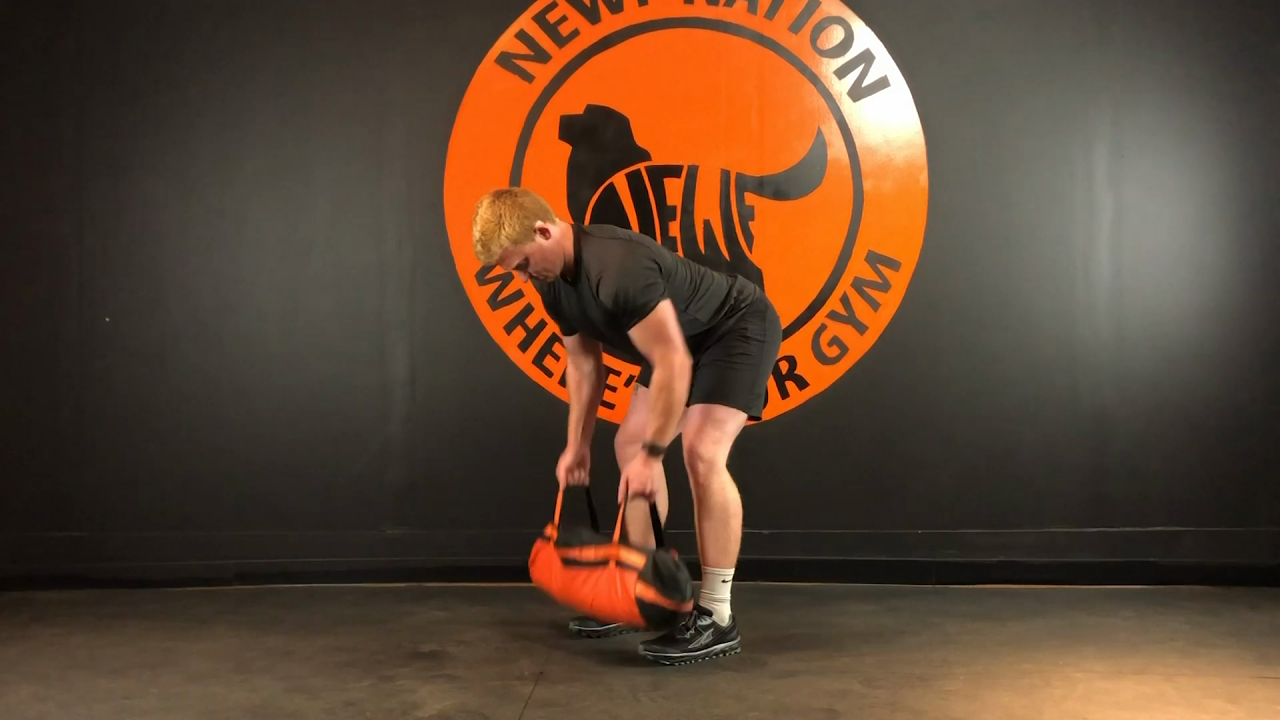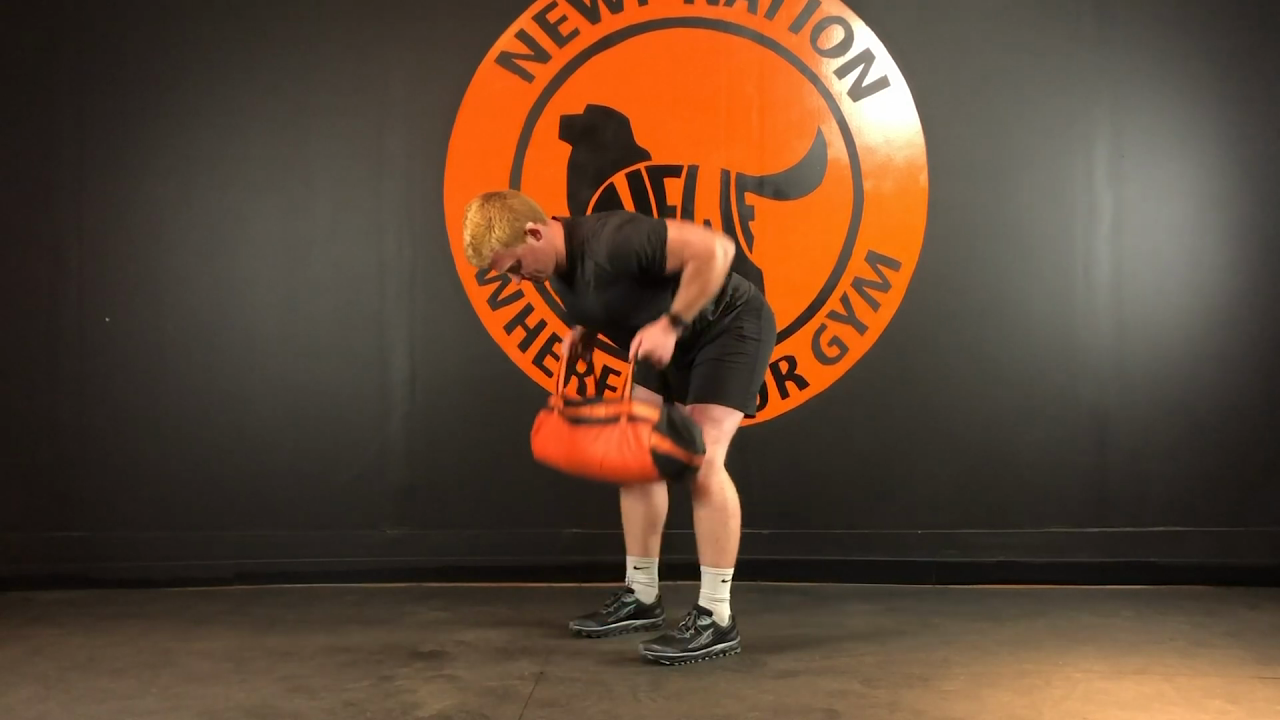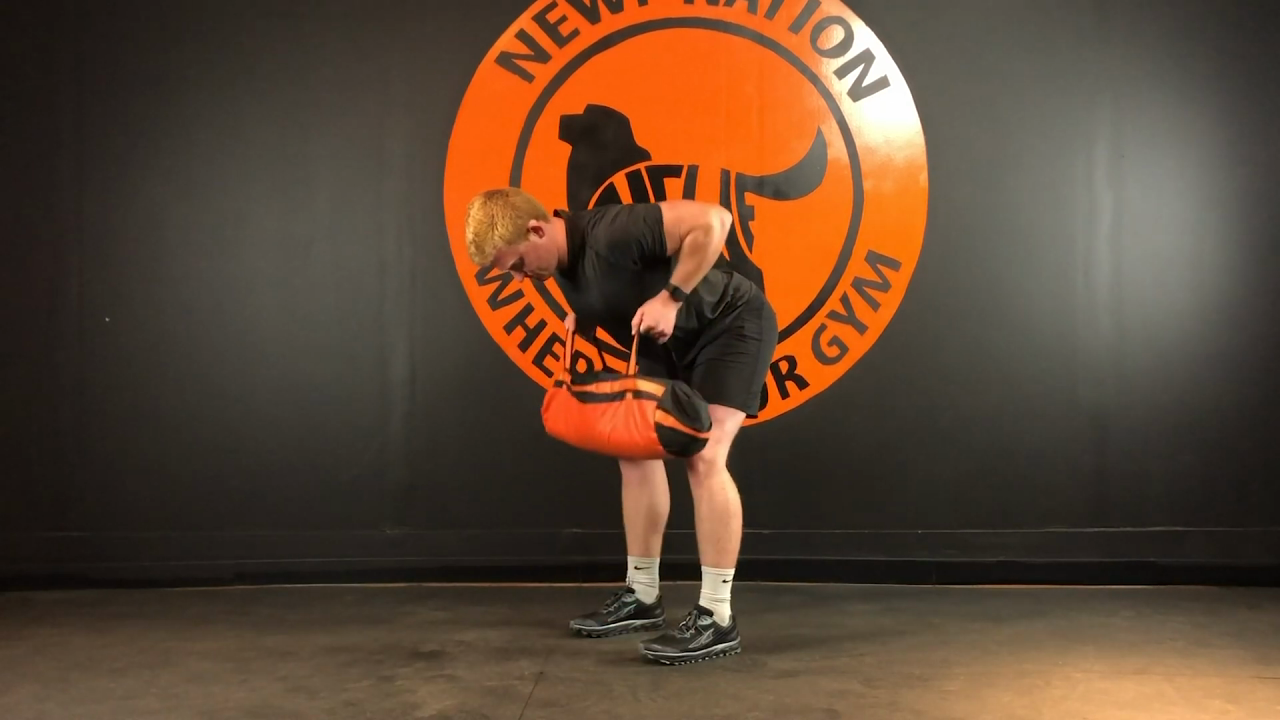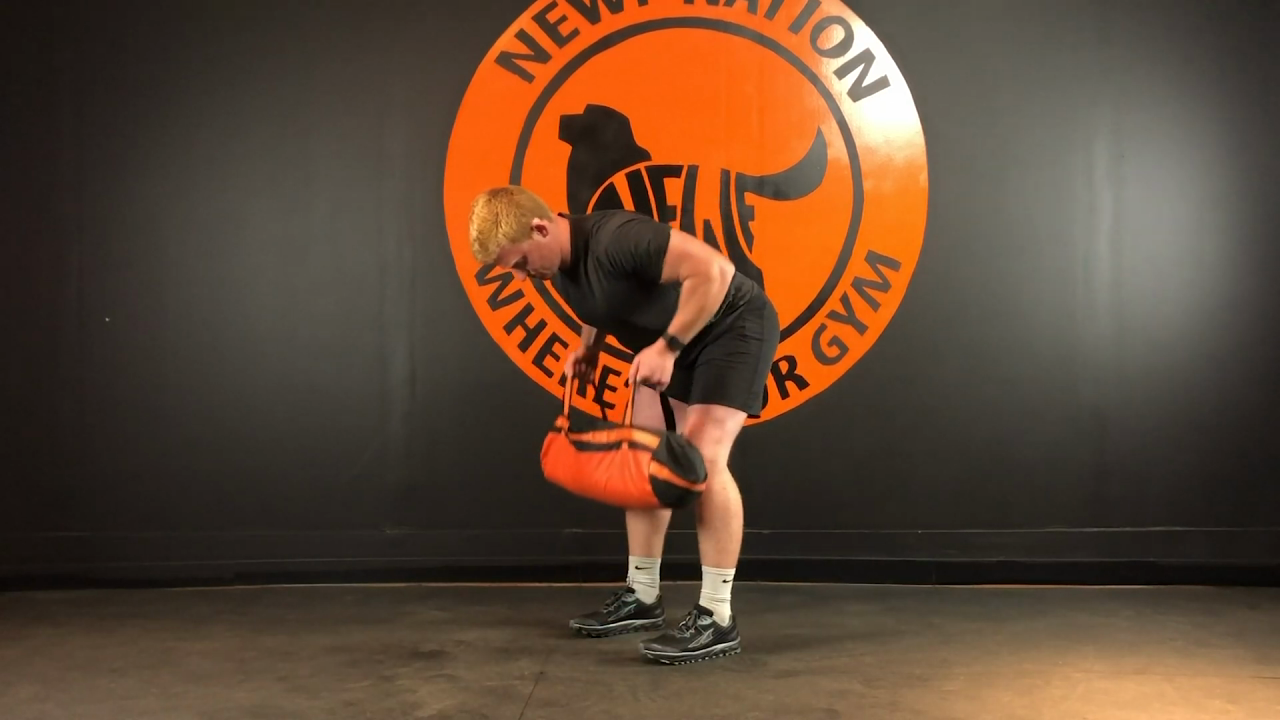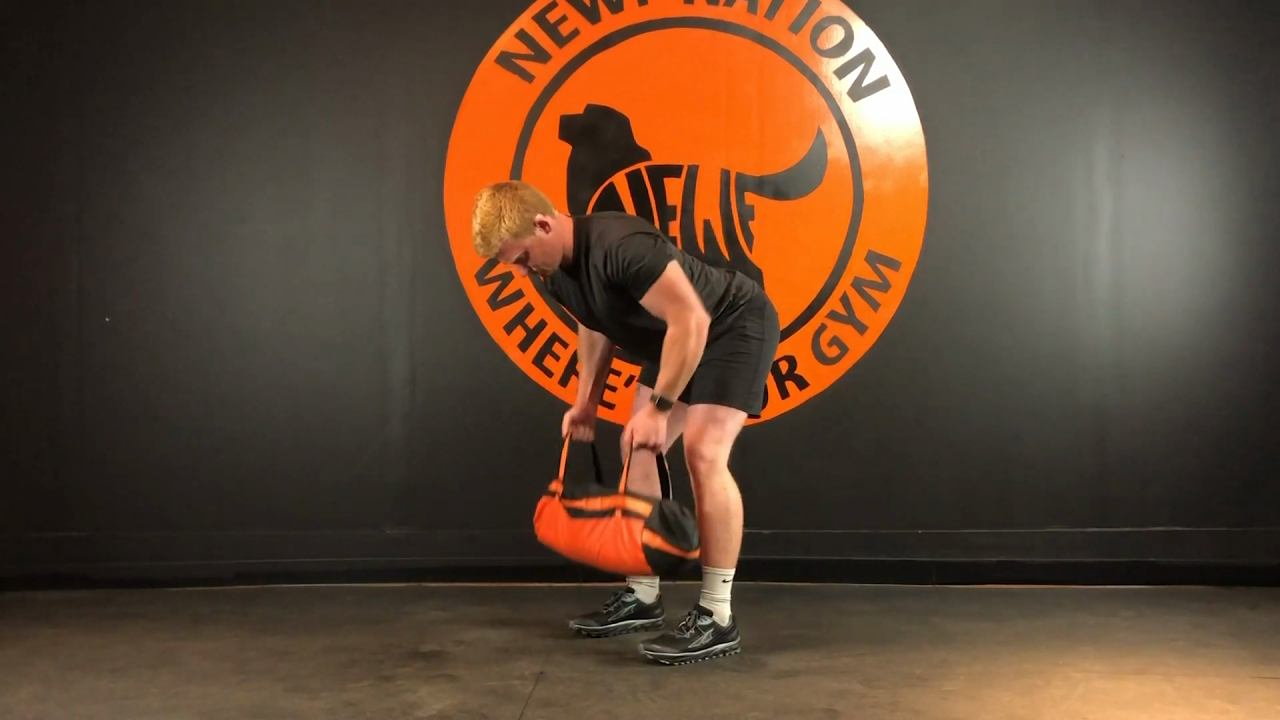
dt=0.3s
person 1, frame 1
left shoulder: (616, 268)
right shoulder: (553, 281)
left elbow: (673, 366)
right elbow: (584, 362)
left wrist: (652, 453)
right wrist: (577, 445)
left hip: (738, 327)
right hip: (678, 341)
left knee: (702, 453)
right knee: (628, 446)
left ankle: (716, 618)
person 1, frame 2
left shoulder: (610, 242)
right shoulder: (552, 263)
left elbow: (716, 249)
left wrist: (671, 325)
right wrist: (581, 332)
left hip: (731, 324)
right hip: (674, 337)
left knee: (701, 453)
left ankle: (716, 618)
right ankle: (642, 596)
person 1, frame 3
left shoulder: (611, 233)
right shoulder: (559, 254)
left elbow: (712, 221)
left wrist: (671, 297)
right wrist: (583, 312)
left hip: (733, 324)
right hip: (673, 336)
left knee: (703, 454)
left ankle: (717, 618)
right ankle: (642, 597)
person 1, frame 4
left shoulder: (615, 239)
right shoulder: (559, 262)
left elbow: (714, 270)
left wrist: (668, 347)
right wrist: (589, 345)
left hip: (735, 325)
right hip: (678, 339)
left knee: (703, 455)
left ankle: (717, 617)
right ankle: (642, 596)
person 1, frame 5
left shoulder: (620, 245)
right shoulder: (555, 270)
left elbow: (693, 321)
right elbow: (597, 327)
left wrist: (660, 407)
right wrist: (586, 401)
left hip: (734, 325)
right hip: (675, 338)
left knee: (704, 453)
right knee: (638, 448)
left ankle: (716, 618)
right ankle: (642, 596)
